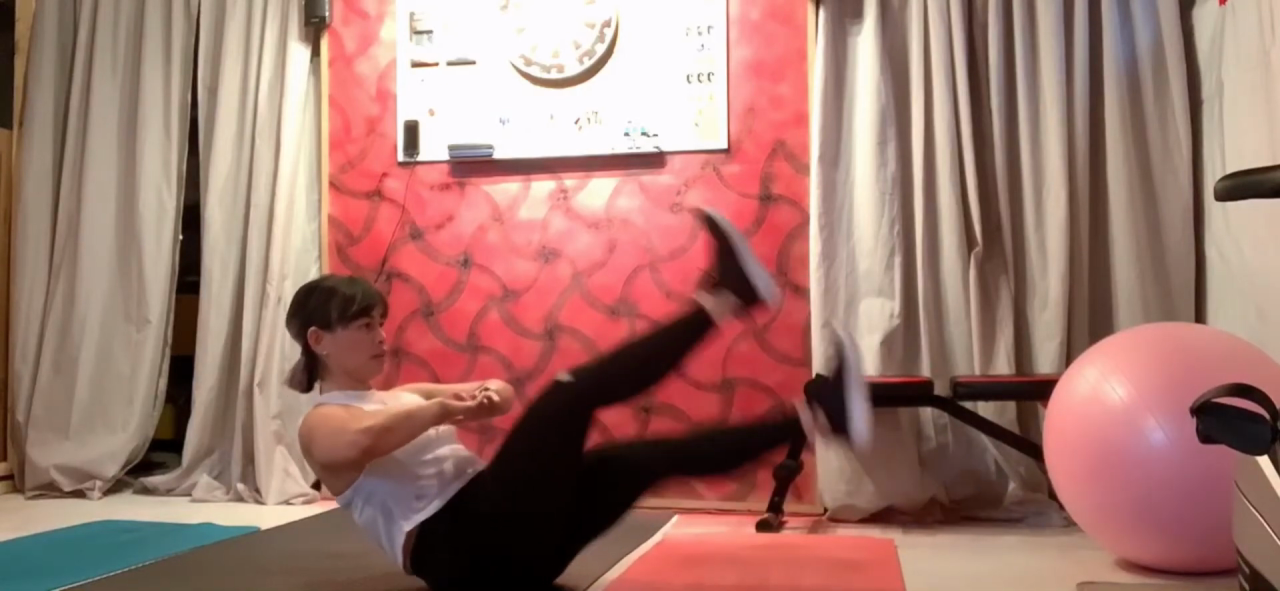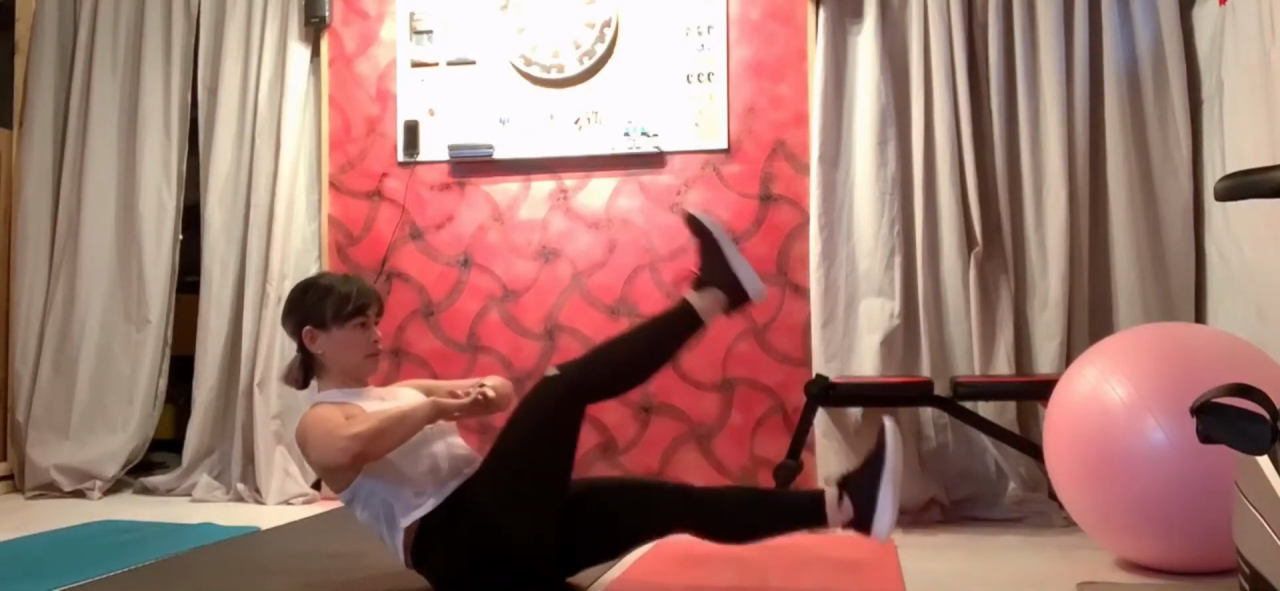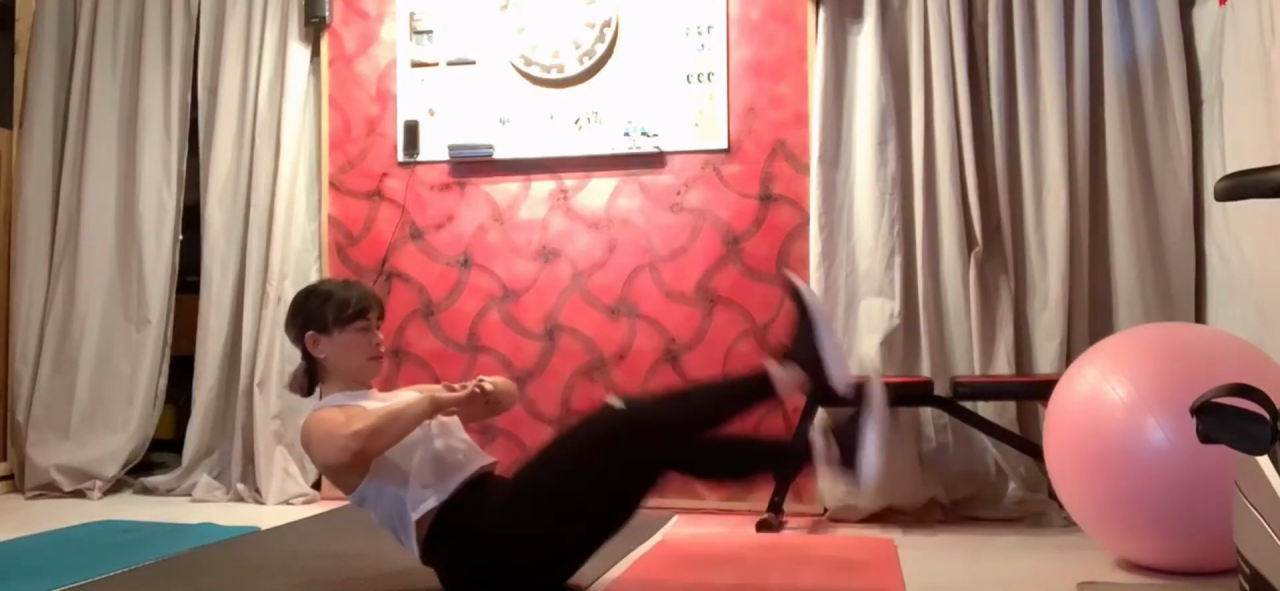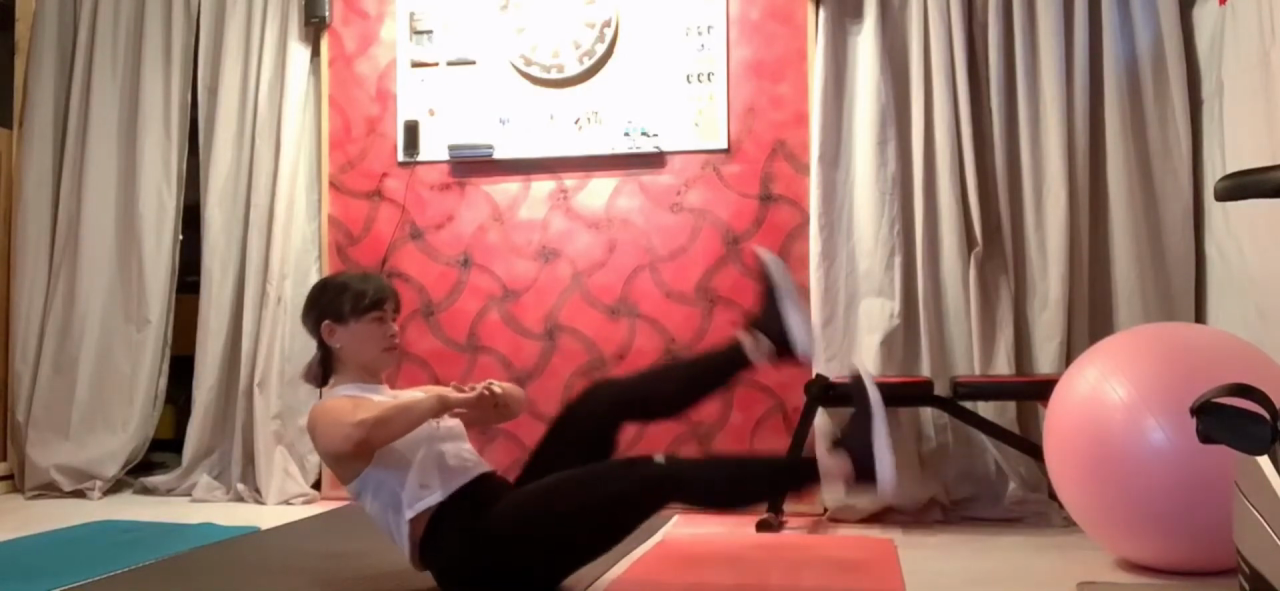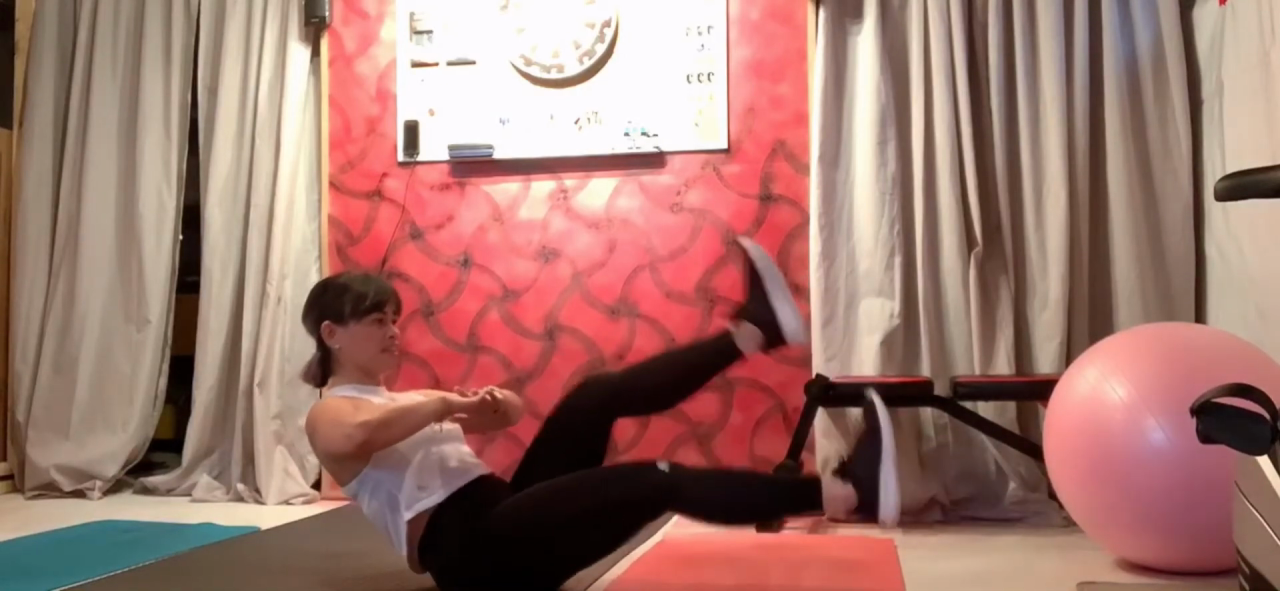
dt=0.3s
person 1, frame 1
left shoulder: (399, 399)
right shoulder: (322, 425)
left elbow: (502, 394)
right elbow: (359, 442)
left wrist: (484, 395)
right wrist: (444, 409)
left hip: (511, 537)
left knee: (650, 458)
right knee: (571, 391)
left ankle: (816, 418)
right ankle: (720, 301)
person 1, frame 2
left shoulder: (400, 393)
right shoulder: (320, 423)
left elbow: (504, 390)
right elbow: (349, 447)
left wrist: (481, 390)
right wrist: (436, 408)
left hip: (514, 538)
left knee: (674, 503)
right knee: (564, 384)
left ankle: (841, 505)
right ankle: (709, 299)
person 1, frame 3
left shoulder: (397, 400)
right shoulder: (323, 425)
right elbow: (346, 449)
left wrist: (478, 390)
right wrist: (430, 402)
left hip: (515, 529)
left knee: (661, 441)
right knee: (621, 422)
right ankle: (788, 374)
person 1, frame 4
left shoulder: (407, 401)
right shoulder: (331, 415)
left elbow: (515, 401)
right elbow: (356, 435)
left wrist: (487, 394)
right wrist: (440, 401)
left hip: (508, 520)
left knee: (605, 400)
right knee: (654, 474)
left ankle: (761, 342)
right ankle: (837, 466)
person 1, frame 5
left shoulder: (403, 401)
right shoulder: (329, 415)
left elbow: (513, 411)
right elbow: (354, 438)
left wrist: (485, 402)
right wrist: (441, 405)
left hip: (504, 518)
left knee: (597, 397)
right knee: (657, 482)
left ankle: (751, 332)
right ankle: (839, 492)
